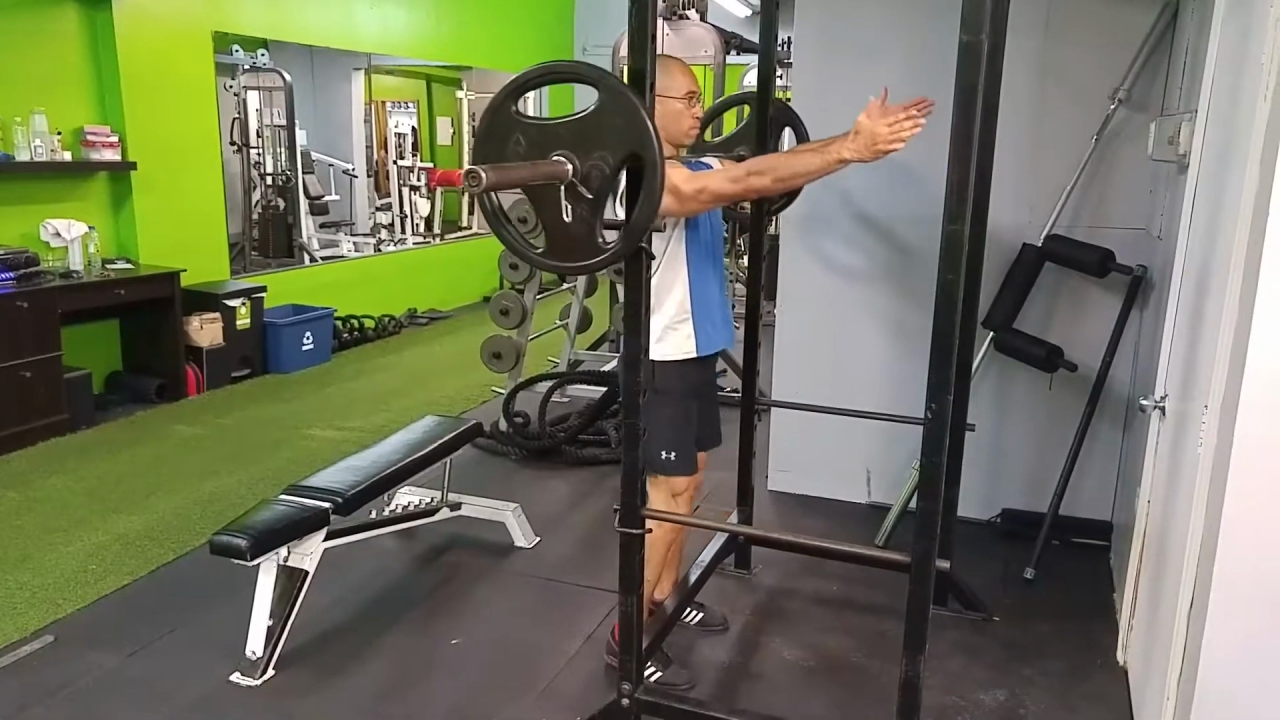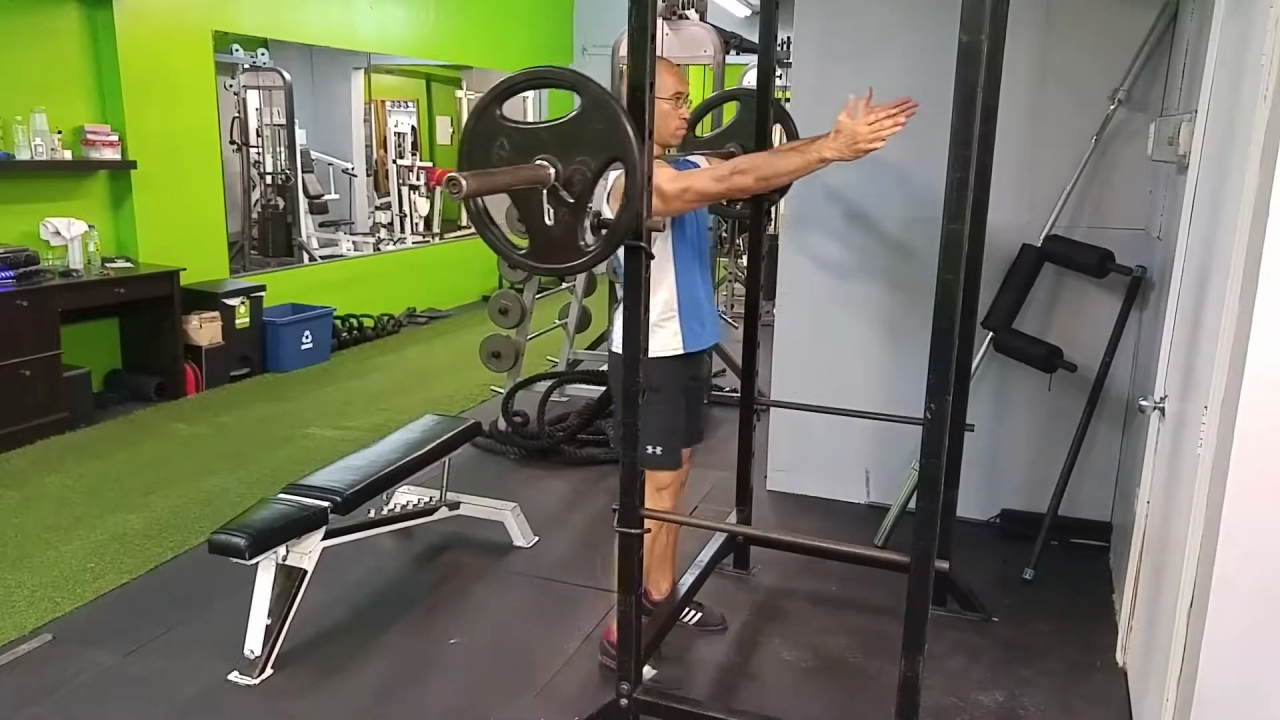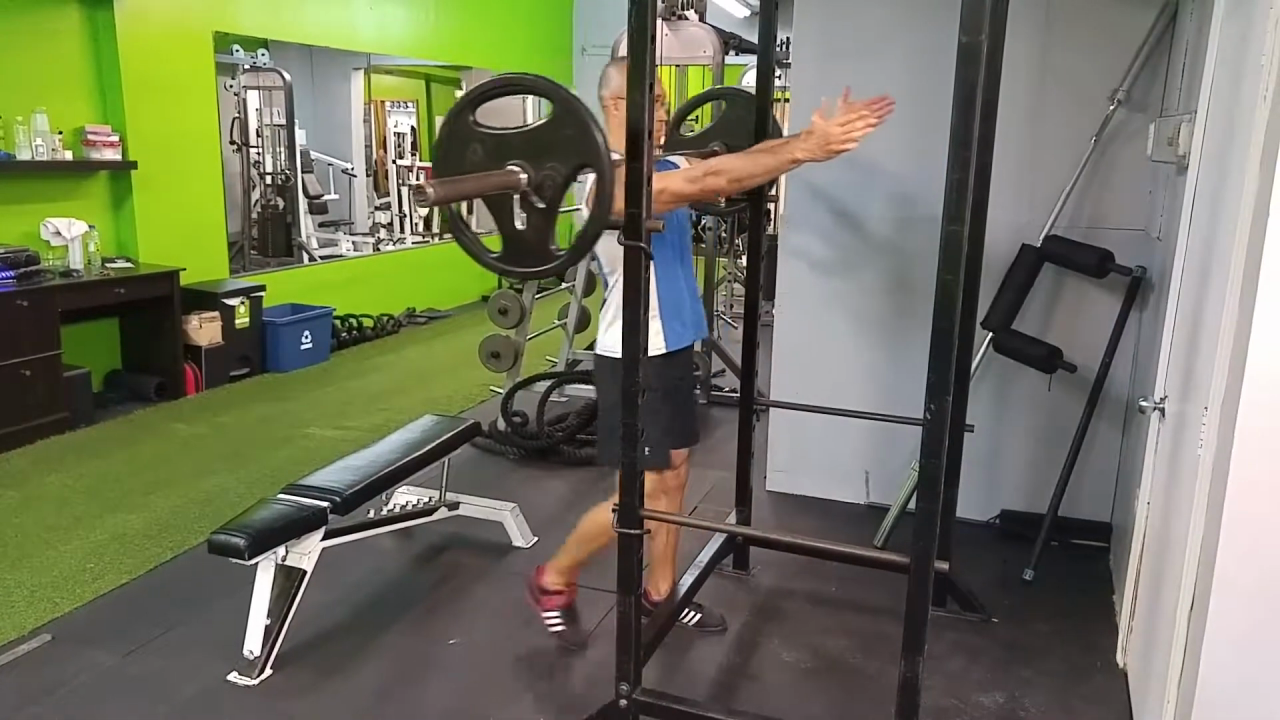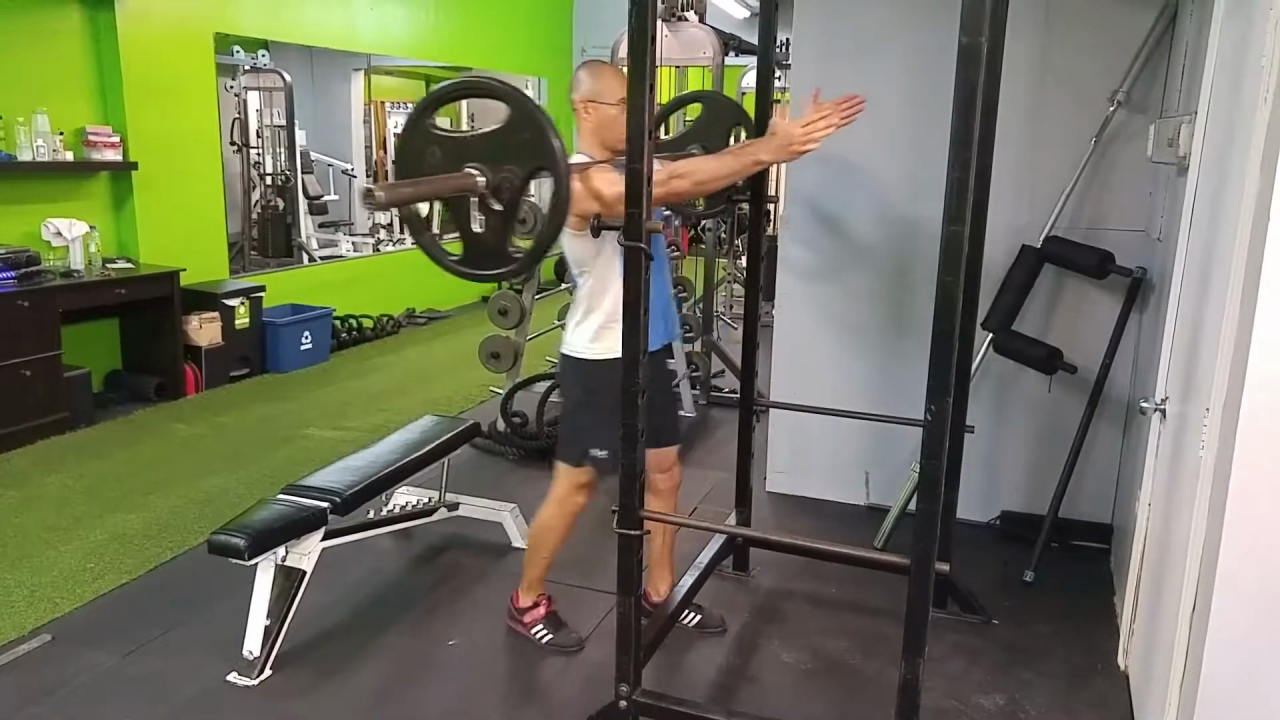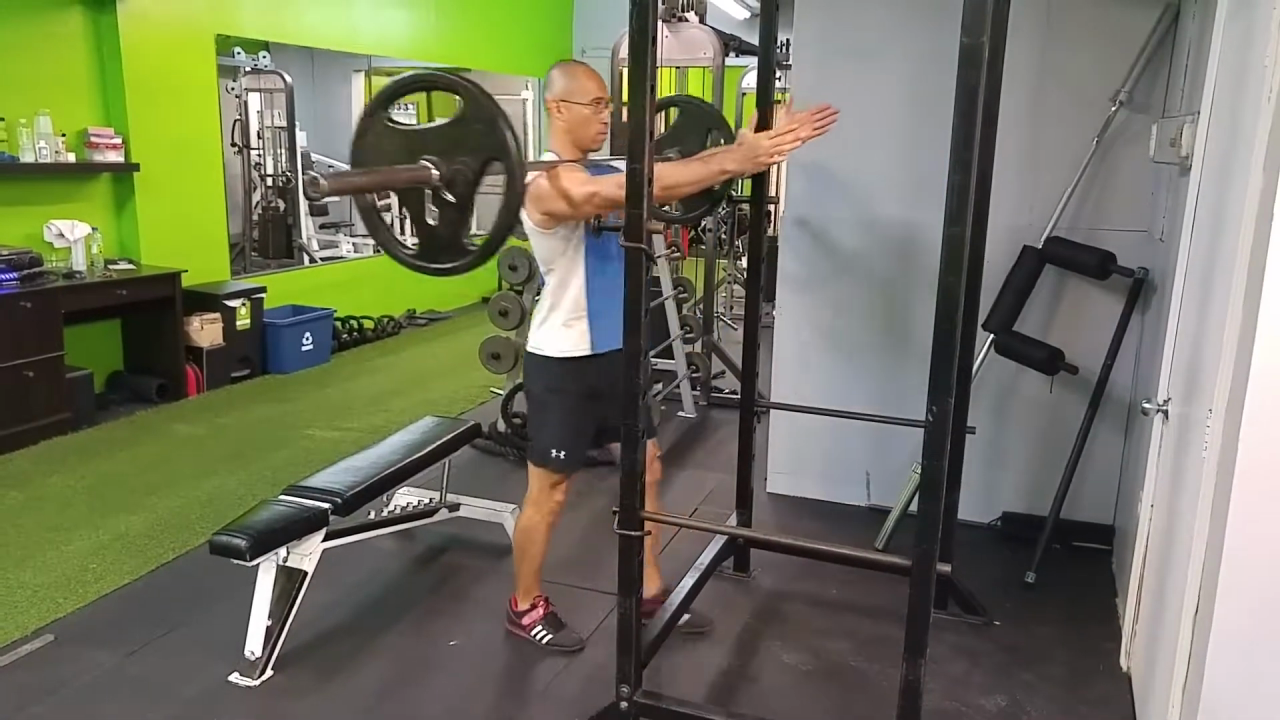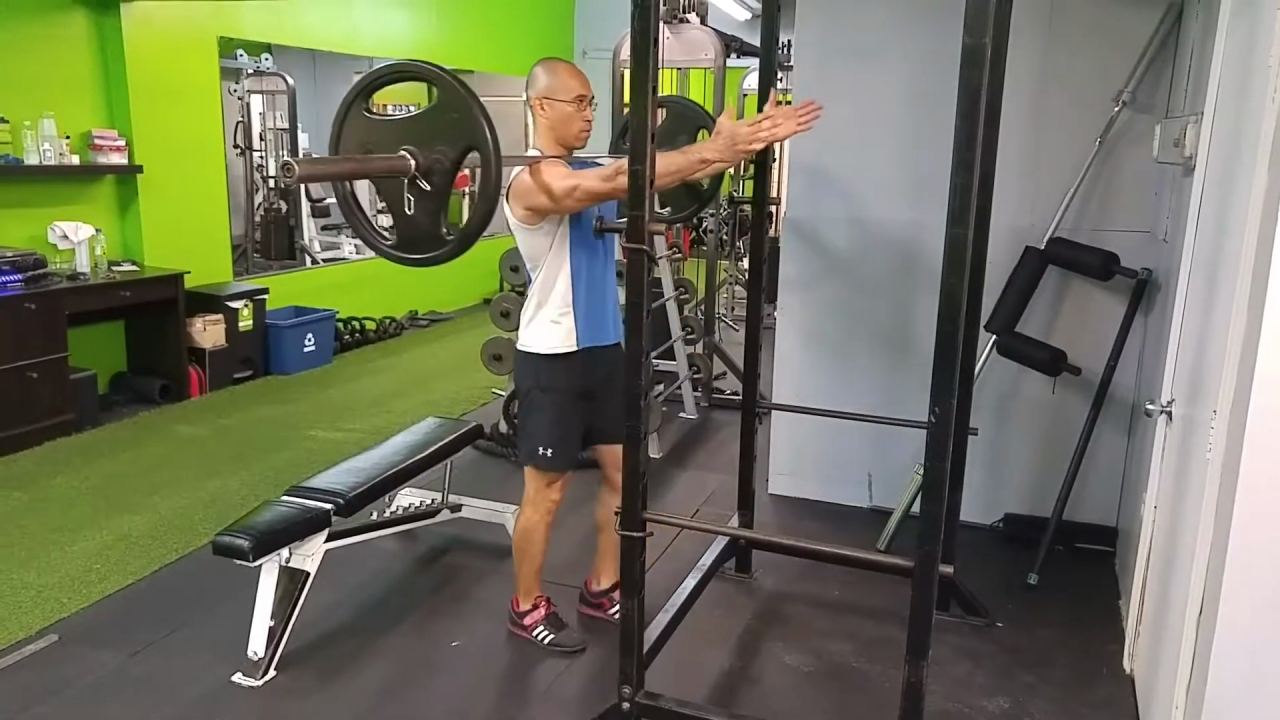
dt=0.2s
person 1, frame 1
left shoulder: (701, 170)
right shoulder: (652, 180)
left elbow: (769, 166)
right elbow: (752, 182)
left wrist: (857, 136)
right wrist: (851, 152)
left hip: (697, 354)
right hip: (662, 363)
left knee: (687, 488)
right knee: (669, 502)
left ankle: (663, 596)
right ankle: (629, 637)
person 1, frame 2
left shoulder: (686, 168)
right shoulder: (634, 180)
left elbow: (756, 164)
right elbow: (733, 181)
left wrist: (839, 136)
right wrist: (831, 151)
left hip: (687, 350)
right hip: (650, 359)
left knee: (672, 485)
right knee: (657, 496)
left ankle: (659, 596)
right ankle: (621, 633)
person 1, frame 3
left shoulder: (666, 169)
right shoulder: (613, 182)
left elbow: (717, 174)
right elbow: (707, 183)
left wrist: (817, 137)
right wrist: (803, 151)
left hip: (674, 351)
right hip: (631, 361)
left knee: (672, 479)
right knee: (638, 495)
left ankle: (658, 596)
right ankle: (551, 582)
person 1, frame 4
right shoulder: (583, 184)
left elbow: (693, 173)
right elbow: (672, 186)
left wrist: (783, 139)
right wrist: (770, 152)
left hip: (648, 354)
right hip: (599, 362)
left knee: (664, 476)
right knee: (573, 491)
left ankle: (659, 595)
right ankle: (527, 602)
person 1, frame 5
left shoulder: (606, 175)
right shoulder: (549, 185)
left elbow: (678, 171)
left wrist: (764, 143)
right wrist: (732, 161)
left hip: (613, 353)
right hip: (563, 361)
left knee: (647, 470)
right knee: (548, 491)
left ankle: (649, 592)
right ankle: (525, 606)
person 1, frame 6
left shoulder: (590, 173)
right shoulder: (533, 182)
right elbow: (616, 183)
left wrist: (750, 138)
right wrist: (712, 150)
left hip: (603, 348)
right hip: (552, 358)
left knee: (624, 472)
right knee: (546, 491)
left ankle: (601, 588)
right ankle: (527, 607)
